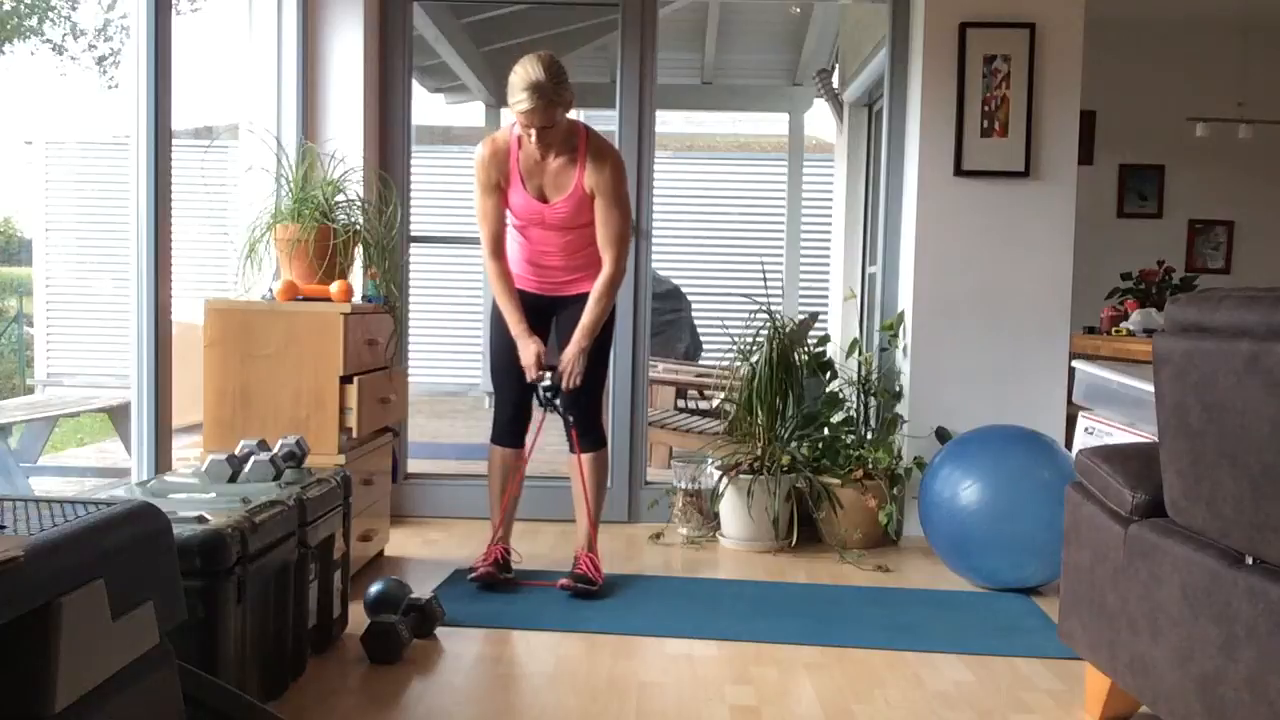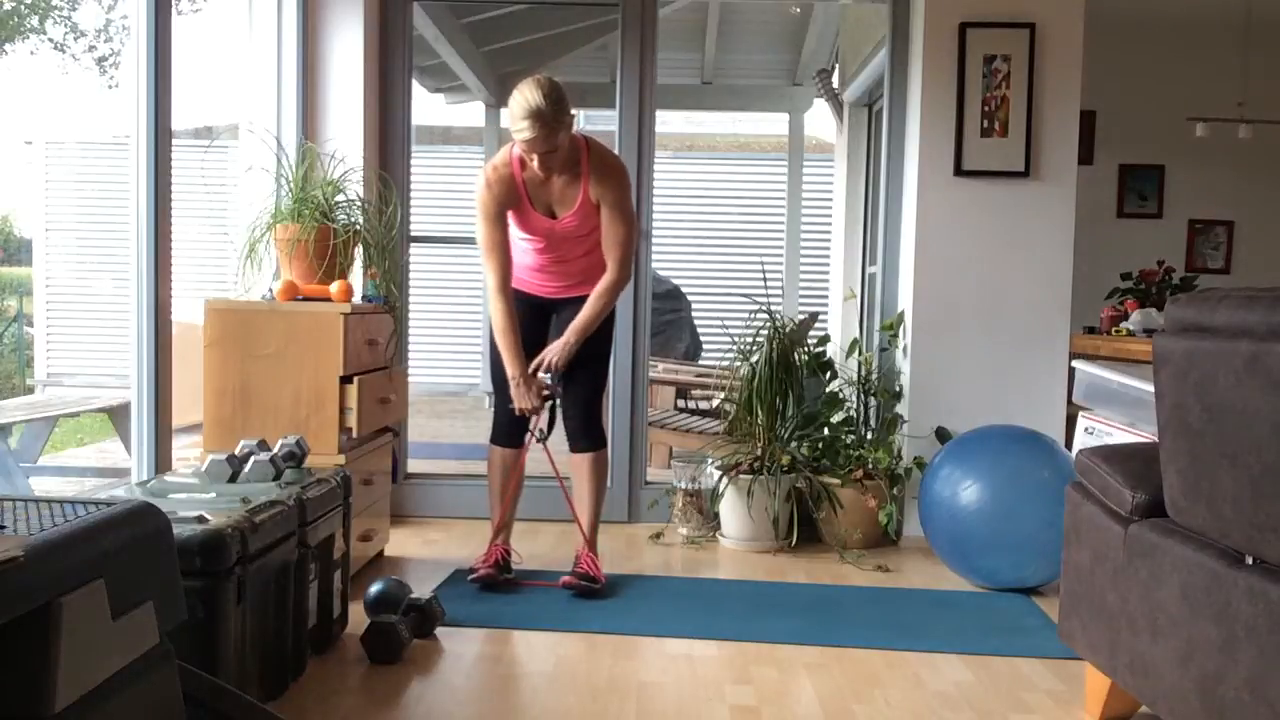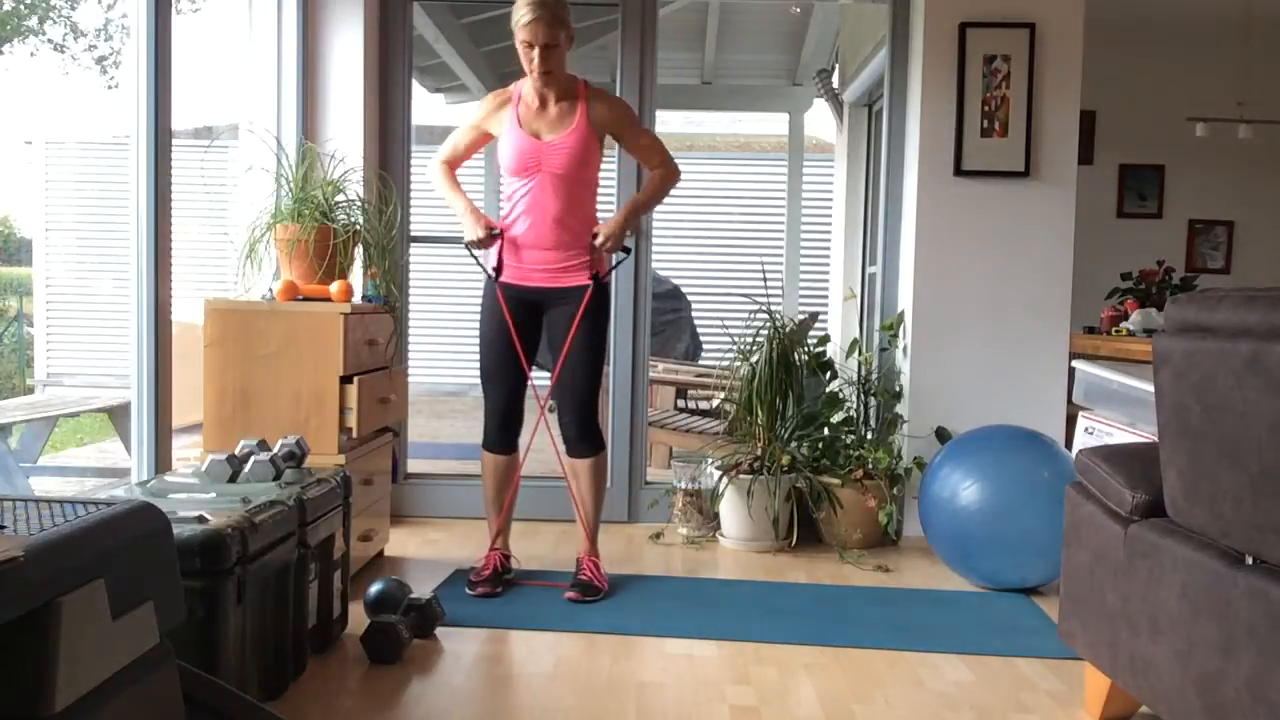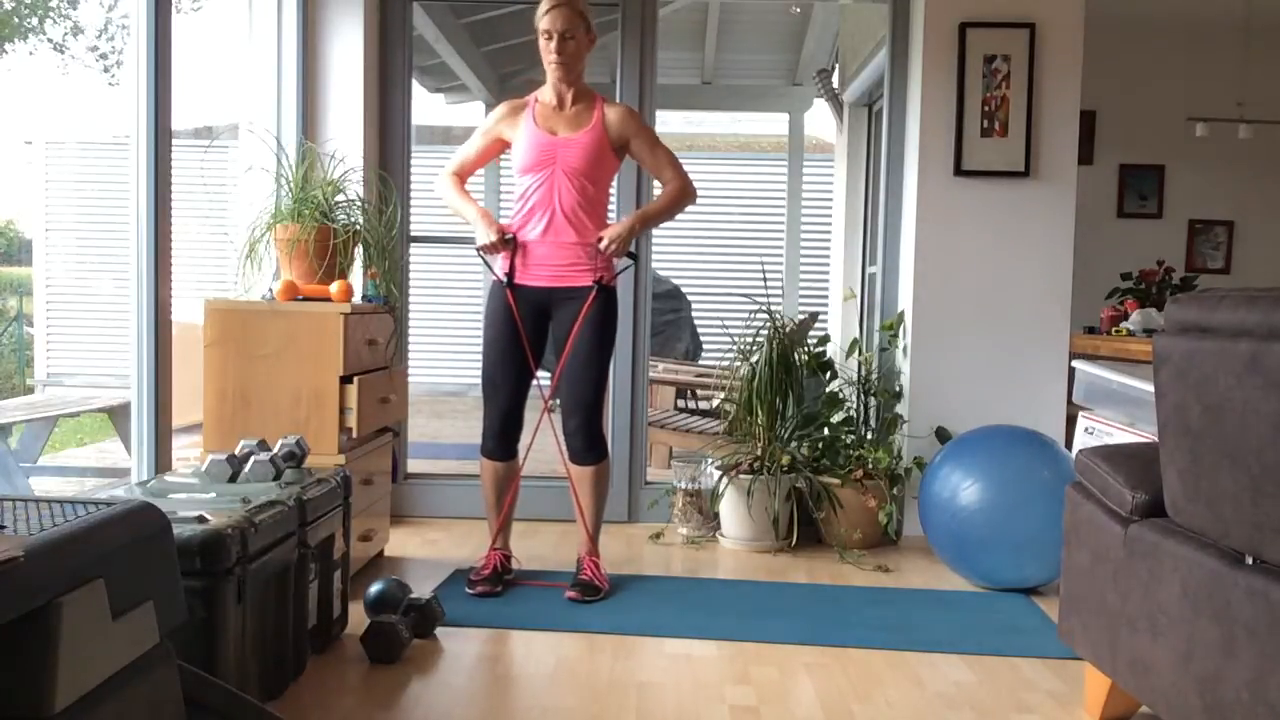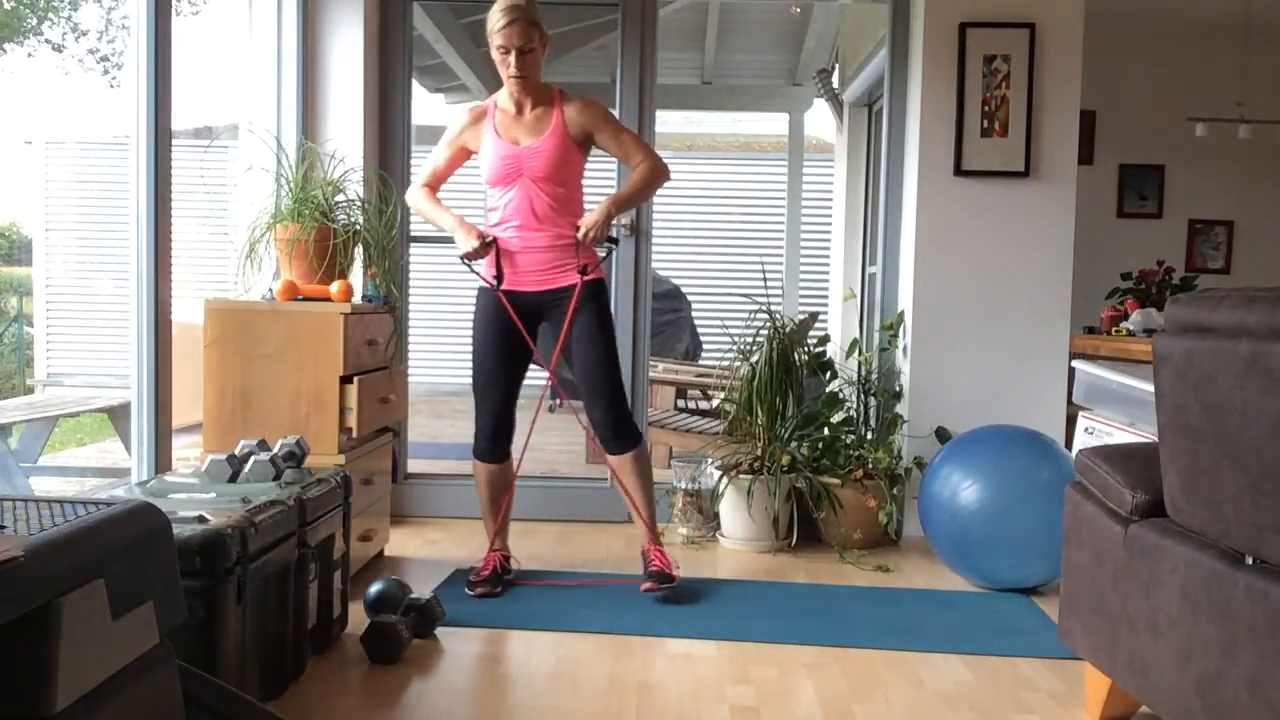
dt=1s
person 1, frame 1
left shoulder: (601, 161)
right shoulder: (493, 155)
left elbow: (613, 263)
right elbow: (492, 254)
left wrist: (580, 344)
right wrist: (523, 335)
left hip: (583, 294)
right hip: (519, 293)
left knee: (583, 416)
right knee: (509, 415)
left ankle: (587, 551)
right ankle: (498, 546)
person 1, frame 2
left shoulder: (605, 170)
right shoulder: (497, 177)
left elbow: (619, 269)
right elbow: (497, 286)
left wrist: (569, 342)
right wrist: (517, 374)
left hip: (587, 297)
right hip: (522, 294)
left knee: (582, 417)
right knee: (508, 414)
left ankle: (588, 552)
right ankle: (498, 547)
person 1, frame 3
left shoulder: (600, 106)
right shoulder: (497, 107)
left elbow: (665, 170)
right elbow: (442, 164)
left wrist: (625, 218)
right wrist: (468, 213)
left hip: (578, 285)
right hip: (510, 281)
left knee: (578, 419)
right knee: (500, 415)
left ankle: (589, 555)
right ankle: (497, 551)
person 1, frame 4
left shoulder: (616, 119)
right shoulder: (512, 115)
left elbow: (681, 187)
right elbow: (450, 178)
left wrist: (633, 223)
right wrist: (480, 218)
left hip: (586, 287)
right hip: (517, 283)
left knee: (581, 422)
right knee: (499, 418)
left ankle: (589, 555)
right ankle: (498, 551)
person 1, frame 5
left shoulder: (577, 113)
right shoulder: (475, 123)
left elbow: (653, 167)
right elbow: (419, 190)
left wrist: (610, 207)
right wrist: (457, 226)
left hip: (574, 283)
right hip: (503, 288)
left knee: (609, 413)
right knee: (491, 423)
left ankle: (652, 546)
right ankle: (497, 552)
